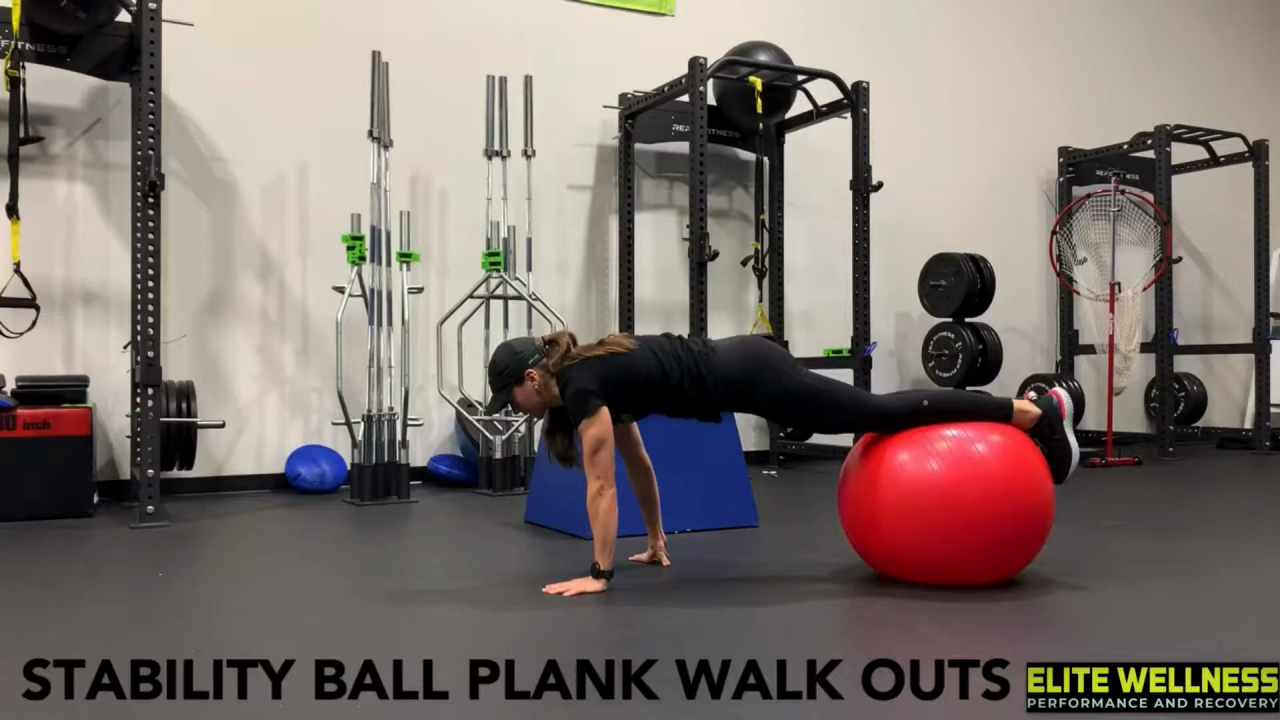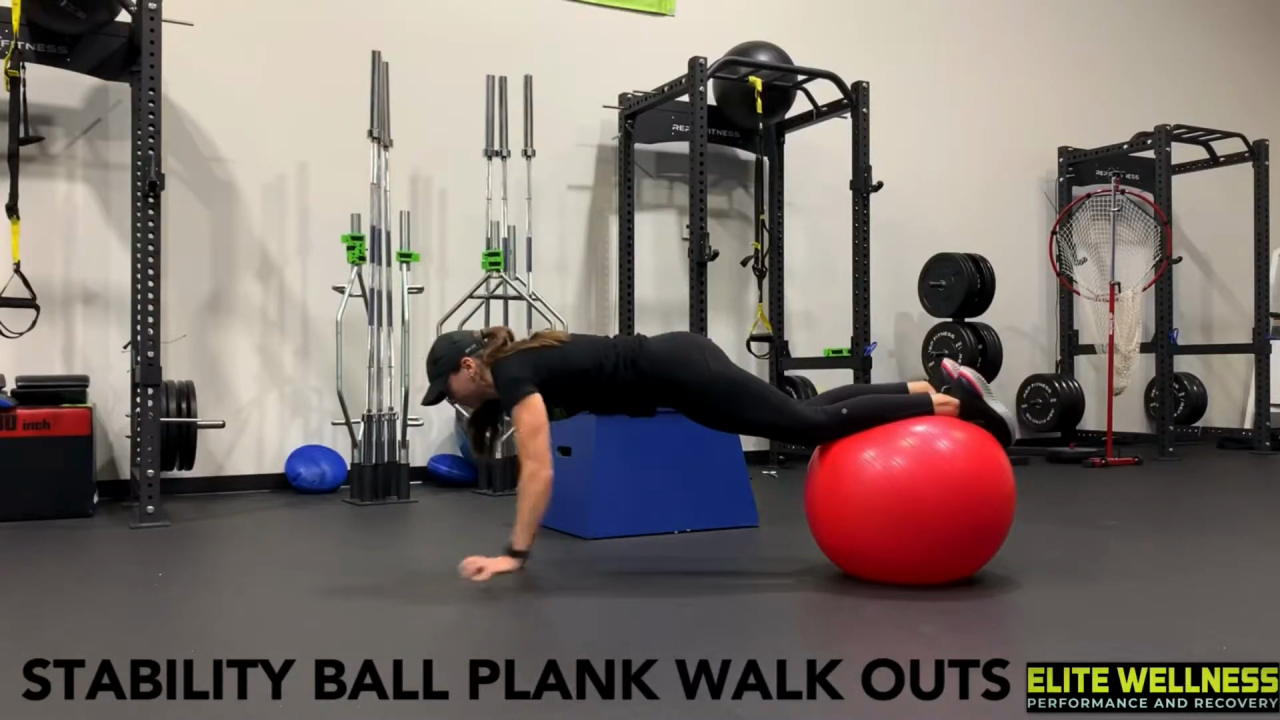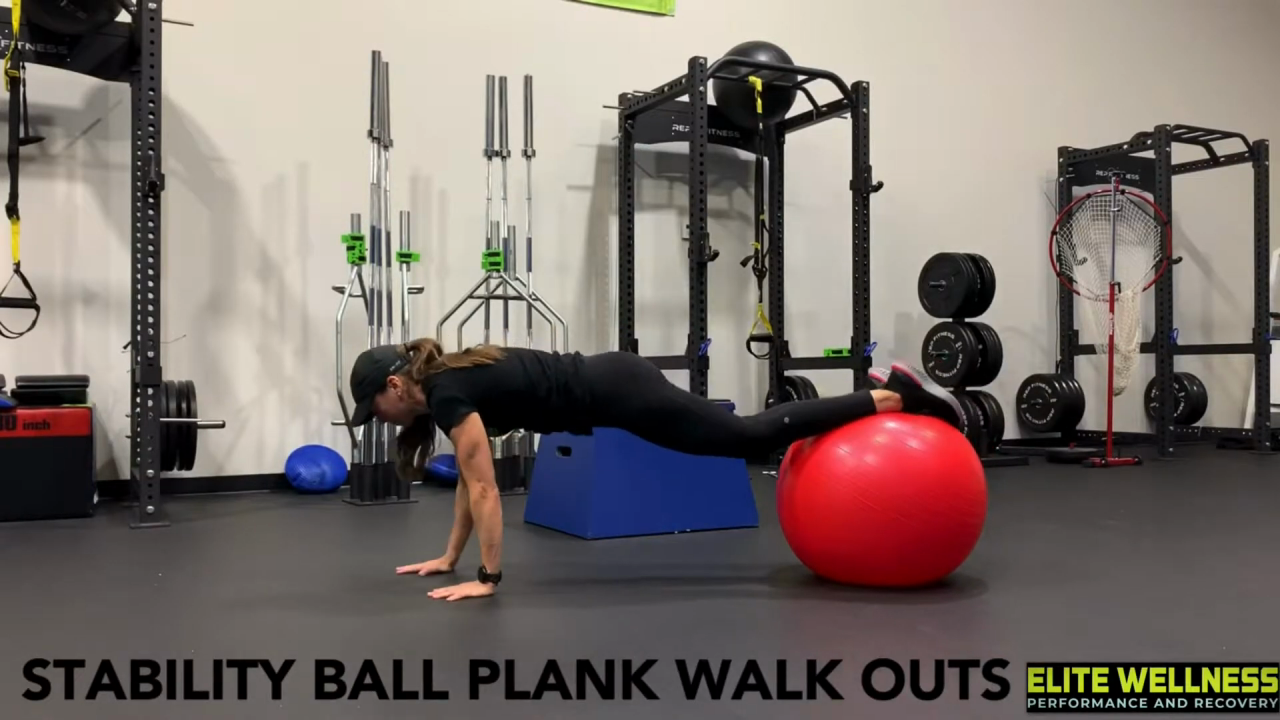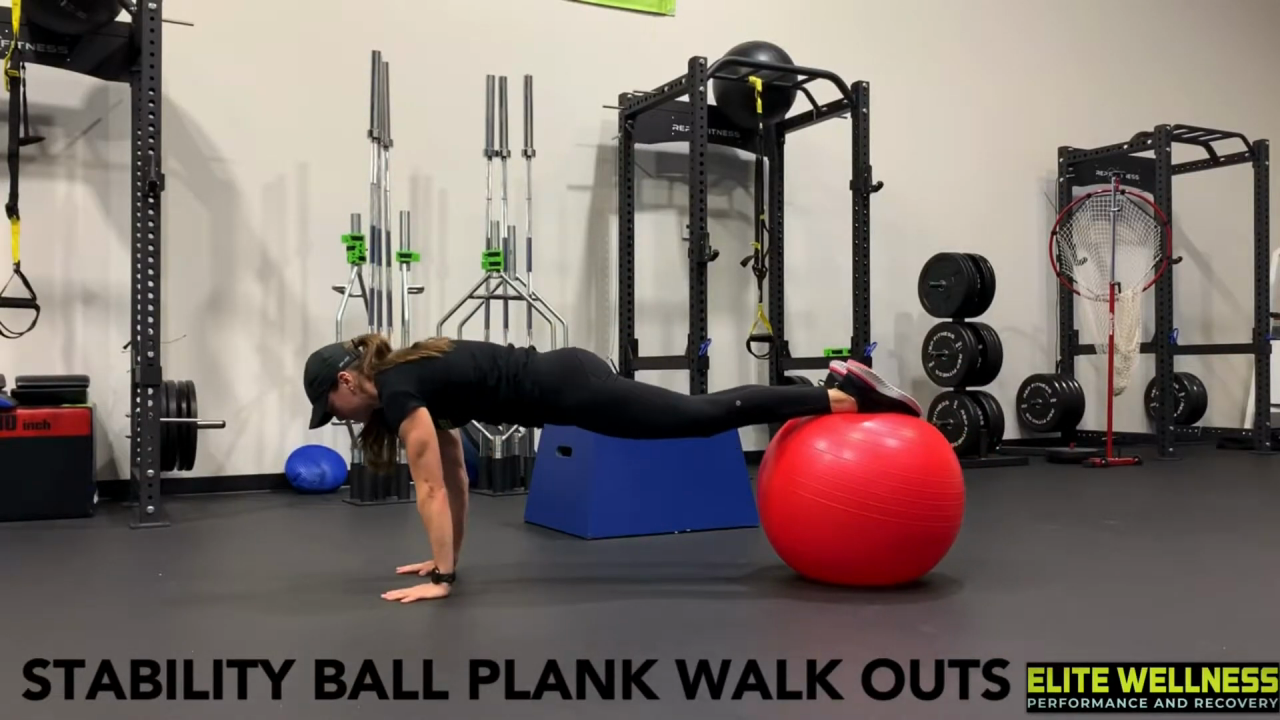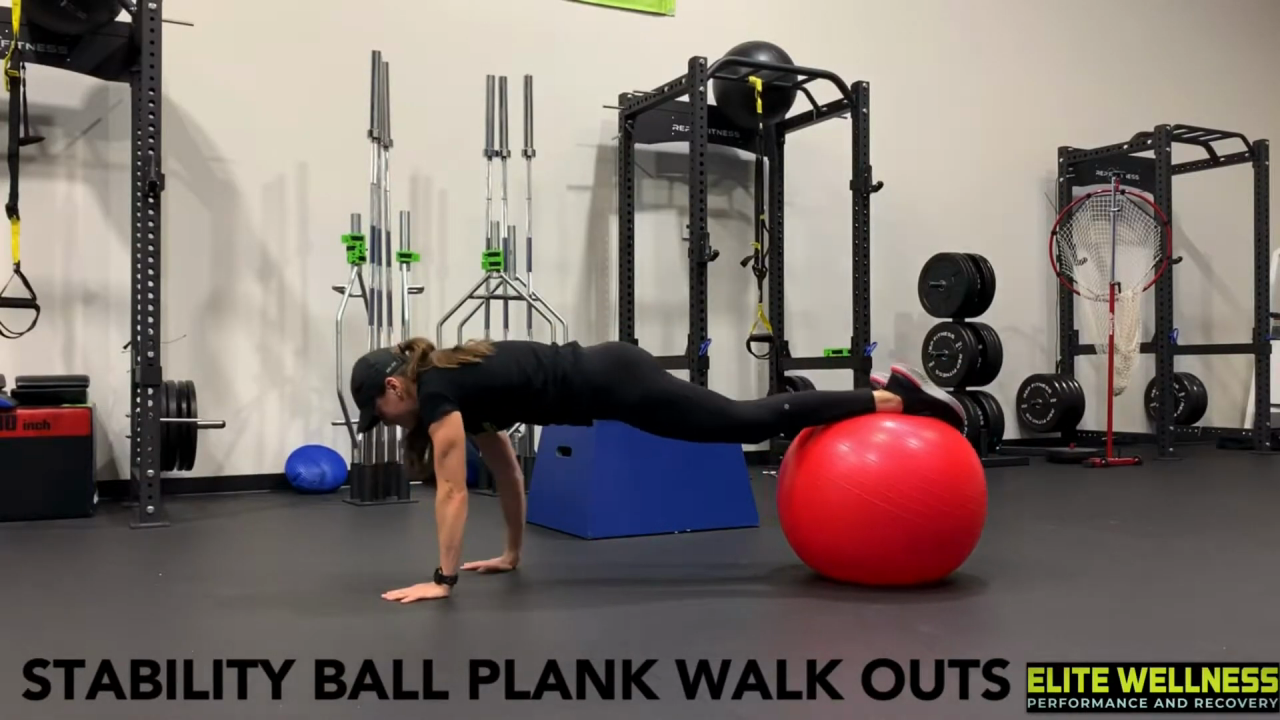
dt=1s
person 1, frame 1
left shoulder: (579, 386)
right shoulder: (595, 377)
left elbow: (601, 486)
right elbow: (638, 463)
left wrist: (599, 573)
right wrist: (657, 539)
left hip: (746, 376)
right hip: (740, 362)
left knee: (883, 414)
right knee: (879, 412)
left ankle: (1037, 414)
right ankle: (1023, 405)
person 1, frame 2
left shoulder: (513, 375)
right shoulder: (524, 374)
left elbow: (539, 470)
right elbow: (536, 468)
left wrist: (515, 552)
right wrist: (524, 548)
left hip: (679, 371)
right hip: (675, 373)
left knee: (815, 425)
right knee: (808, 416)
left ankle: (957, 403)
right ankle: (930, 388)
person 1, frame 3
left shoulder: (446, 394)
right shoulder: (453, 384)
left elbow: (484, 489)
right elbow: (470, 483)
left wrist: (489, 577)
right wrist: (450, 556)
left hip: (619, 393)
right hip: (614, 381)
left knee: (754, 438)
right knee: (745, 433)
left ankle: (895, 395)
right ankle: (868, 393)
person 1, frame 4
left shoulder: (397, 389)
right shoulder: (416, 380)
left elbow: (431, 489)
right elbow: (455, 477)
left wrist: (442, 577)
right wrist: (446, 556)
left hip: (569, 388)
right hip: (567, 378)
left knee: (707, 415)
right knee: (704, 412)
left ankle: (851, 396)
right ankle: (835, 385)
person 1, frame 5
left shoulder: (436, 390)
right shoulder: (462, 385)
left elbow: (453, 492)
right elbow: (508, 472)
left wrist: (442, 578)
right wrist: (513, 552)
left hip: (617, 383)
right hip: (612, 371)
left knee: (752, 421)
right knee: (748, 419)
left ankle: (896, 397)
right ankle: (883, 392)
